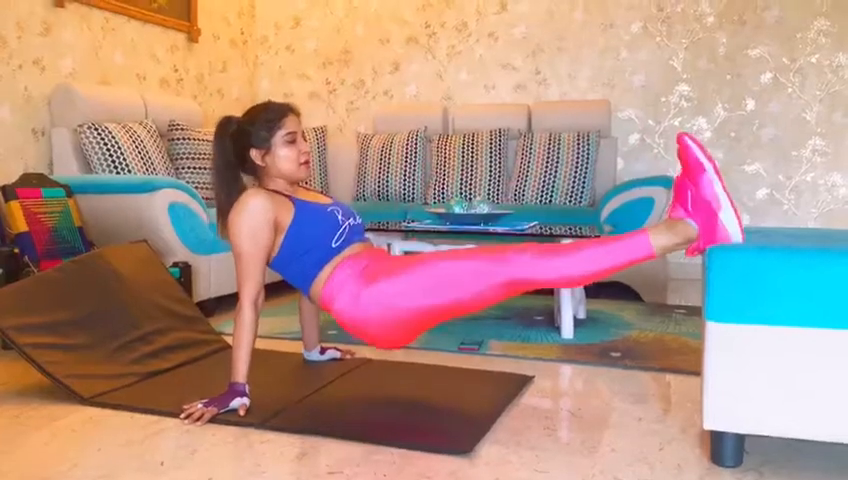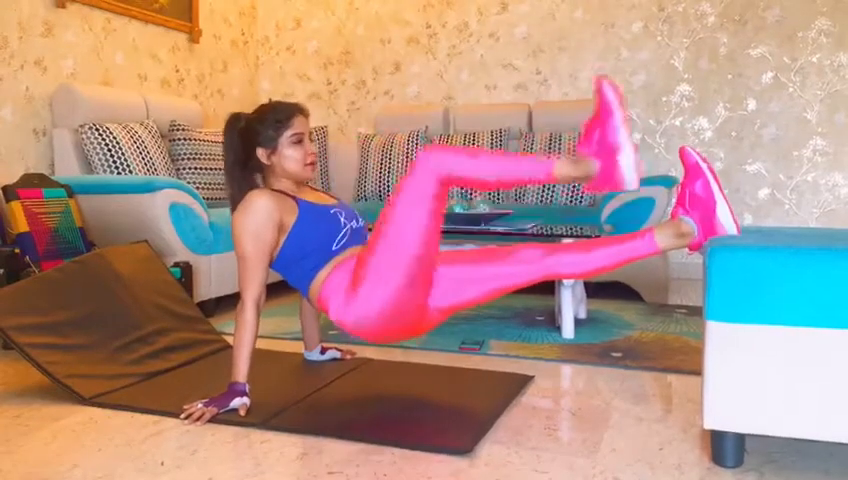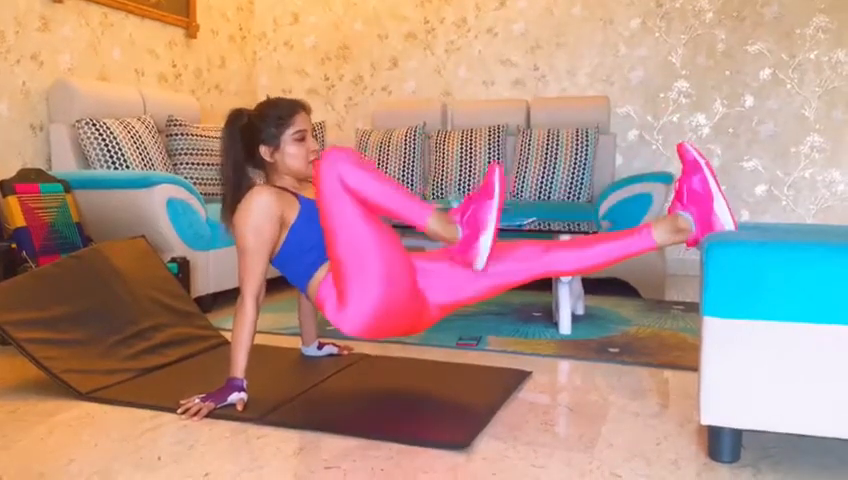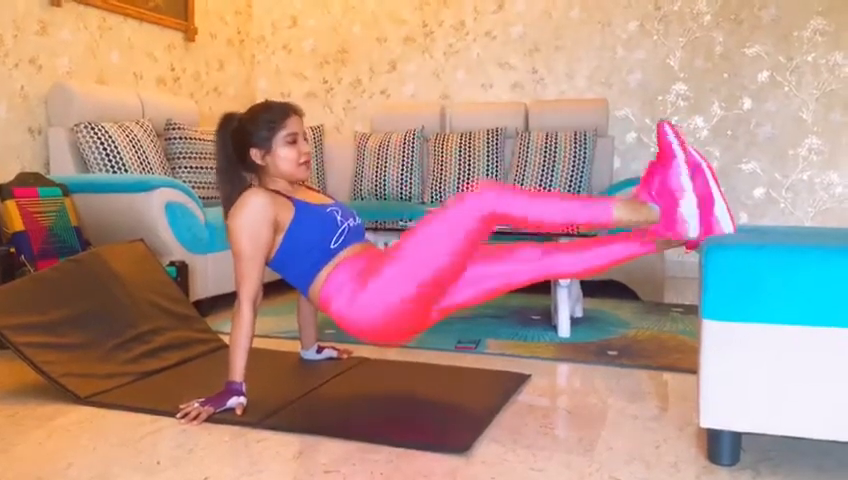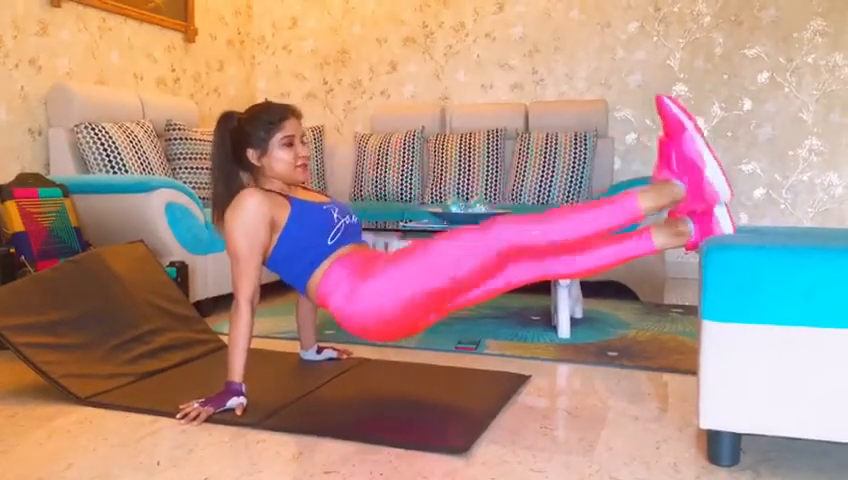
dt=1s
person 1, frame 1
left shoulder: (302, 195)
right shoulder: (256, 206)
right elbow: (249, 299)
left wrist: (313, 348)
right wrist: (236, 389)
left hip: (397, 286)
right hip: (374, 302)
left knee: (530, 260)
right knee: (521, 266)
left ankle: (683, 227)
right ankle: (684, 228)
person 1, frame 2
left shoulder: (309, 196)
right shoulder: (260, 207)
right elbow: (251, 298)
left wrist: (314, 348)
right wrist: (236, 389)
left hip: (405, 294)
right hip: (373, 302)
left knee: (537, 258)
right knee: (432, 161)
left ankle: (682, 229)
right ankle: (588, 164)
person 1, frame 3
left shoulder: (307, 192)
right shoulder: (262, 203)
right elbow: (250, 295)
left wrist: (311, 343)
right wrist: (234, 383)
left hip: (404, 290)
right hip: (369, 302)
left knee: (536, 255)
right knee: (337, 164)
left ankle: (679, 226)
right ankle: (456, 228)
person 1, frame 4
left shoulder: (303, 193)
right shoulder: (256, 206)
right elbow: (248, 299)
left wrist: (311, 347)
right wrist: (233, 387)
left hip: (399, 294)
right hip: (372, 302)
left knee: (536, 258)
right knee: (481, 198)
left ankle: (666, 225)
right ankle: (650, 210)
person 1, frame 5
left shoulder: (301, 195)
right shoulder: (252, 206)
right elbow: (244, 300)
left wrist: (310, 348)
right wrist: (232, 389)
left hip: (399, 297)
right hip: (373, 300)
left knee: (534, 256)
right knee: (504, 232)
left ankle: (679, 229)
right ankle: (673, 187)
